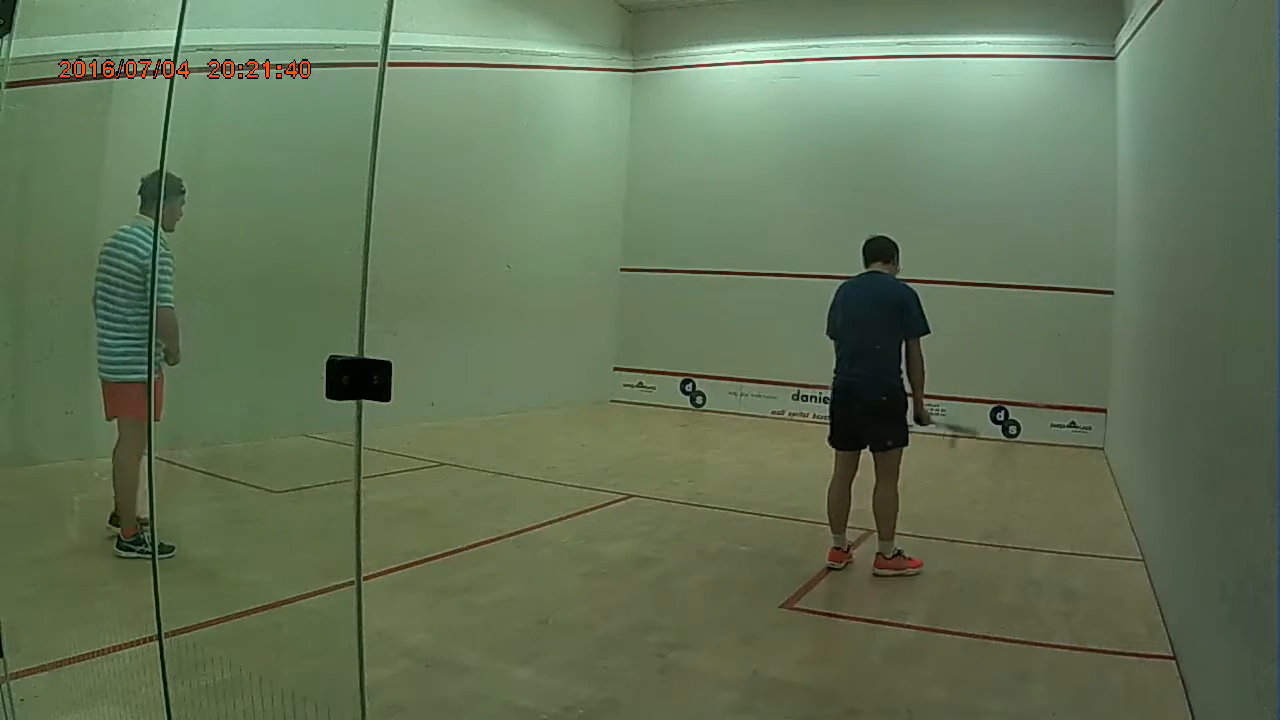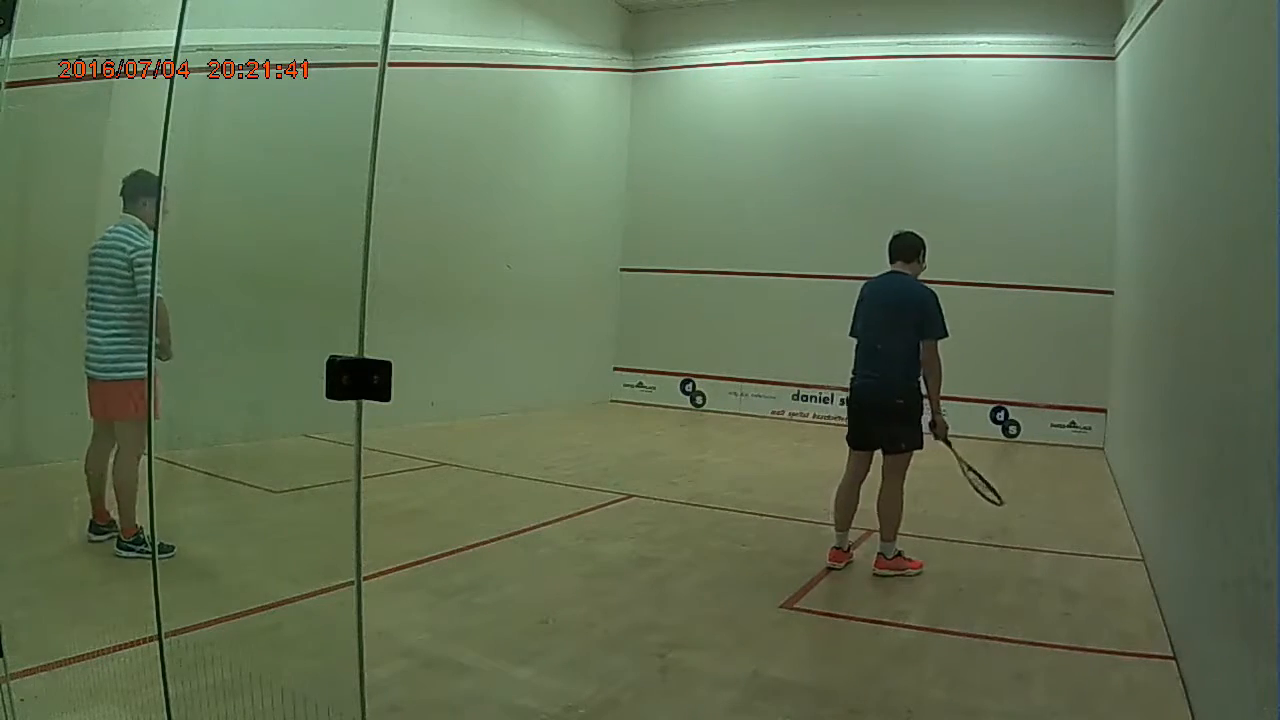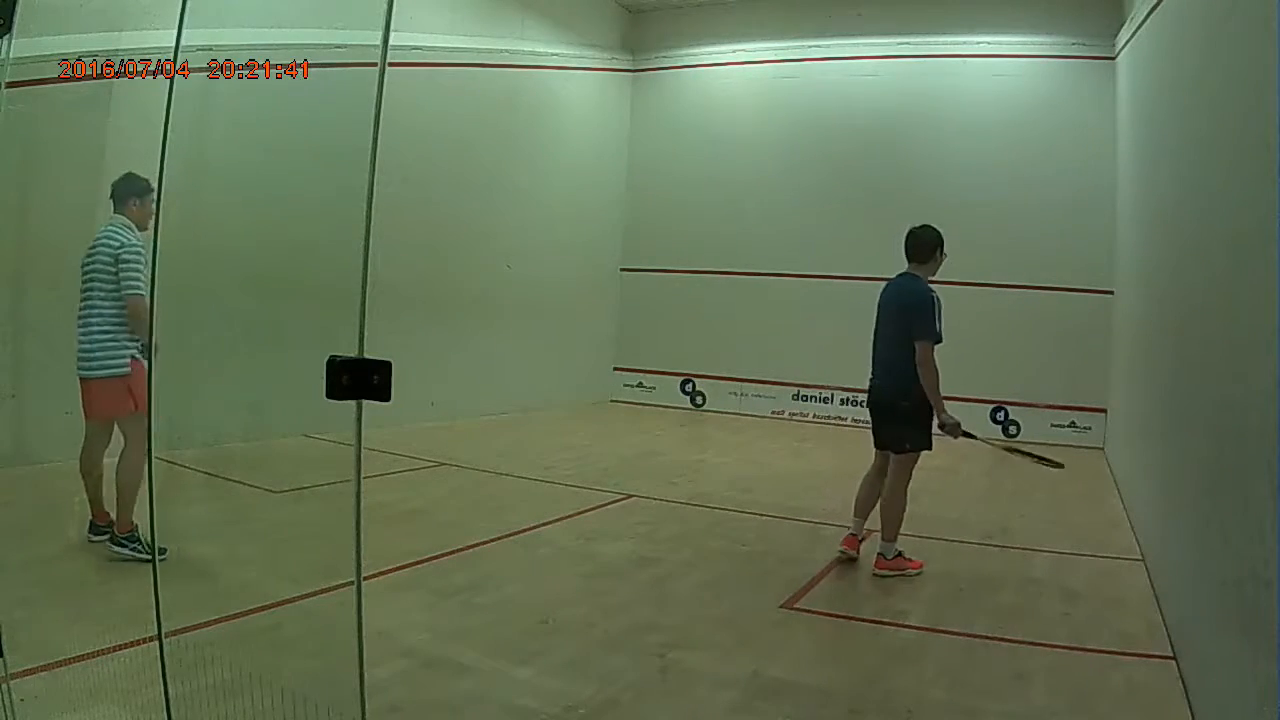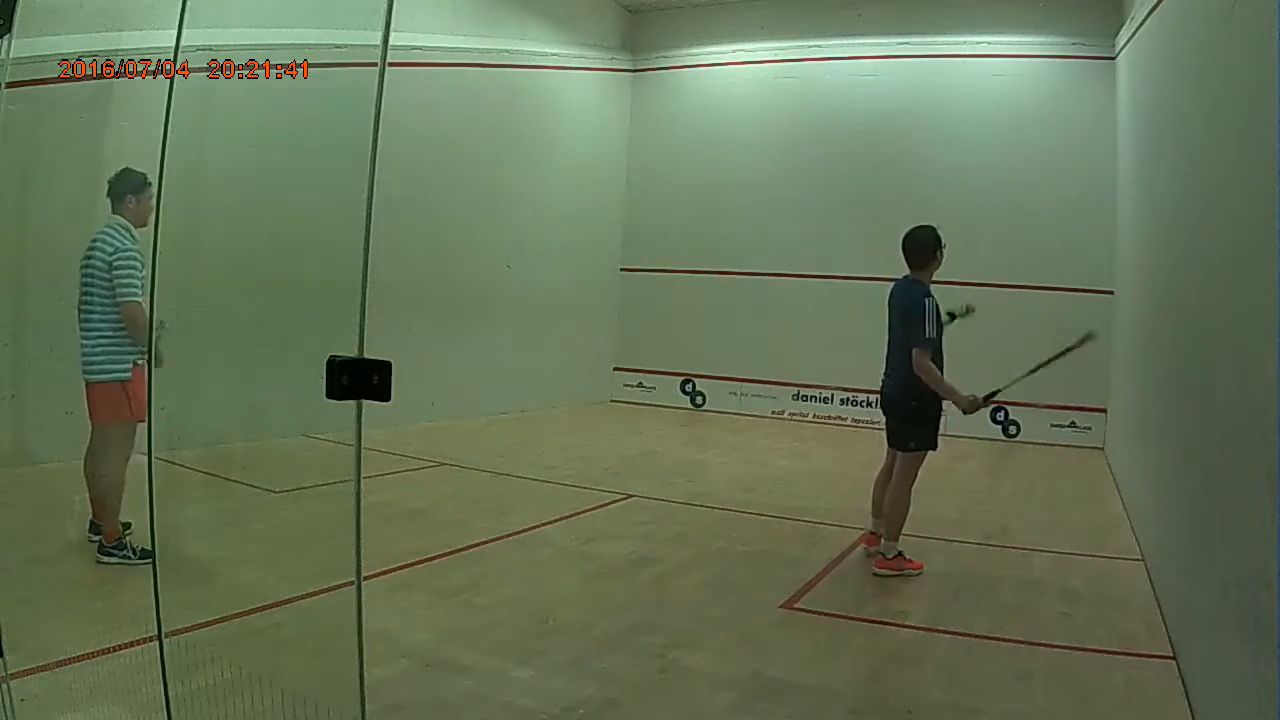
dt=0.3s
person 1, frame 1
left shoulder: (115, 240)
right shoulder: (155, 250)
left elbow: (99, 299)
right elbow: (164, 315)
right wrist: (173, 350)
left hip: (112, 358)
right hip: (137, 363)
left knee: (128, 442)
right knee: (133, 447)
left ankle: (122, 513)
right ankle: (129, 536)
person 1, frame 2
left shoulder: (101, 243)
right shoulder: (141, 245)
right elbow: (152, 306)
right wrist: (166, 344)
left hip: (99, 359)
right hip: (128, 362)
left knee: (102, 440)
right knee: (131, 447)
left ankle: (100, 520)
right ankle: (129, 536)
person 1, frame 3
left shoulder: (97, 244)
right shoulder: (129, 243)
right elbow: (135, 305)
right wrist: (149, 342)
left hip: (90, 358)
right hip: (119, 359)
left knee: (95, 441)
right knee: (137, 441)
left ankle: (99, 520)
right ankle: (124, 531)
person 1, frame 4
left shoulder: (99, 240)
right shoulder: (124, 248)
right elbow: (131, 311)
right wrist: (152, 348)
left hip: (96, 359)
right hip: (118, 363)
left knee: (100, 443)
right knee: (117, 451)
left ankle: (100, 520)
right ankle: (112, 541)
person 2, frame 1
left shoulder: (844, 291)
right shoulder: (903, 294)
right elbow: (914, 354)
right wrist: (918, 402)
left hip: (844, 391)
right hip: (884, 393)
left knee: (843, 472)
right knee: (887, 476)
left ankle: (838, 548)
right ankle: (887, 555)
person 2, frame 2
left shoulder: (867, 289)
right shoulder: (923, 296)
right elbow: (929, 359)
right wrist: (936, 411)
left hip: (861, 391)
right hip: (899, 397)
left knee: (854, 471)
right knee: (893, 477)
left ankle: (839, 548)
right ankle: (887, 555)
person 2, frame 3
left shoulder: (890, 288)
right shoulder: (925, 297)
right elbow: (924, 360)
right wrist: (941, 411)
left hip: (880, 392)
right hip: (908, 398)
left knee: (880, 467)
right knee: (898, 477)
left ankle: (853, 536)
right ankle: (888, 555)
person 2, frame 4
left shoulder: (902, 288)
right shoulder: (924, 301)
right elbow: (921, 364)
left wrist: (946, 318)
right wrist: (955, 397)
left hip: (893, 392)
right hip: (915, 398)
left knee: (891, 466)
right knee: (904, 476)
left ankle: (874, 533)
right ankle: (888, 554)
